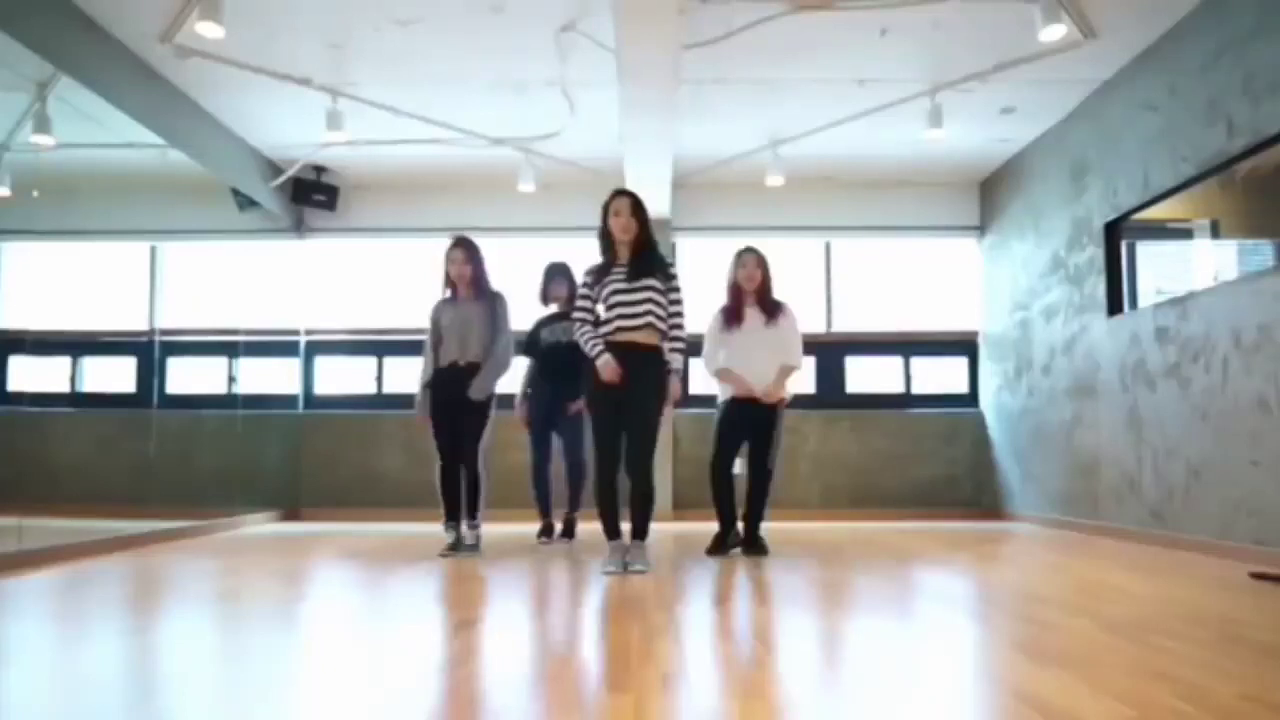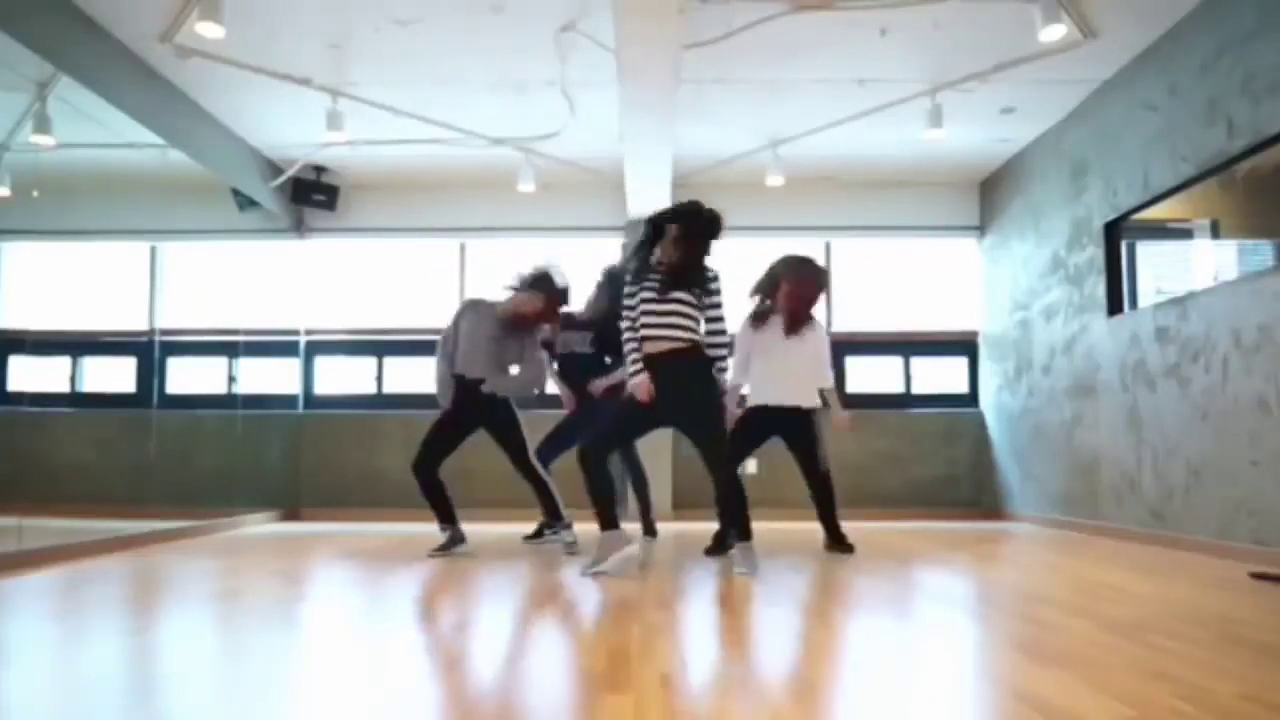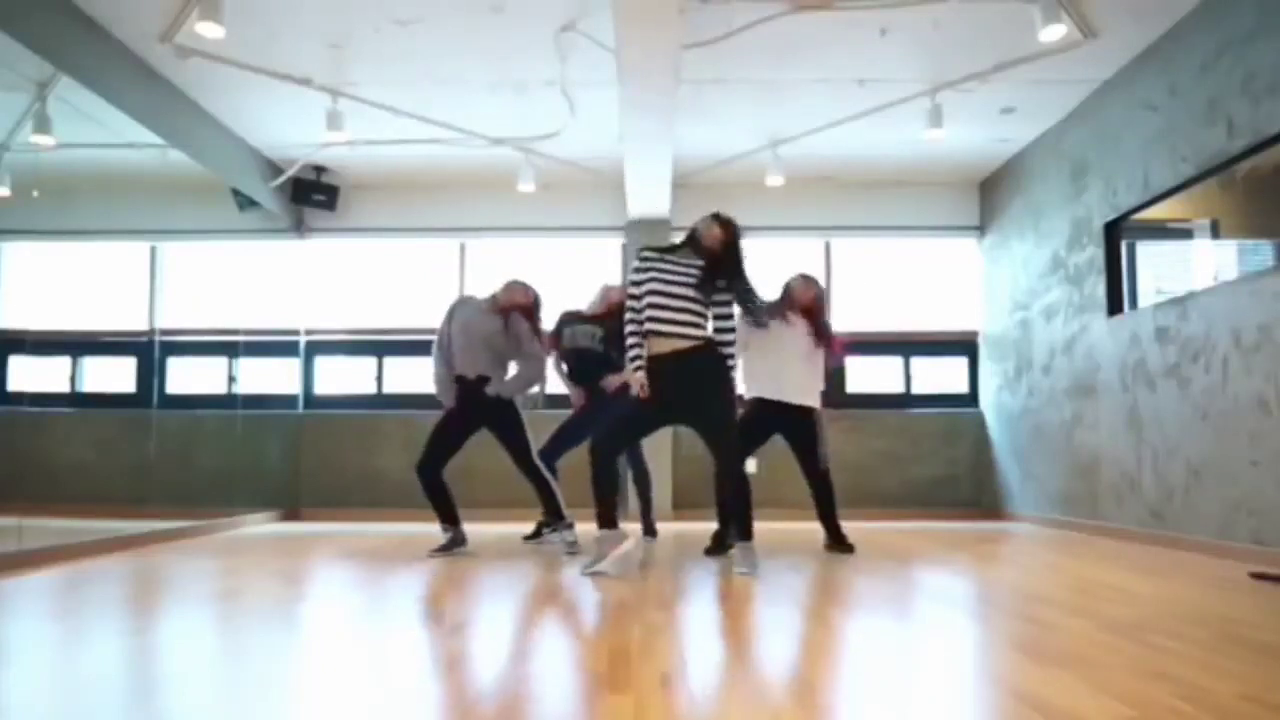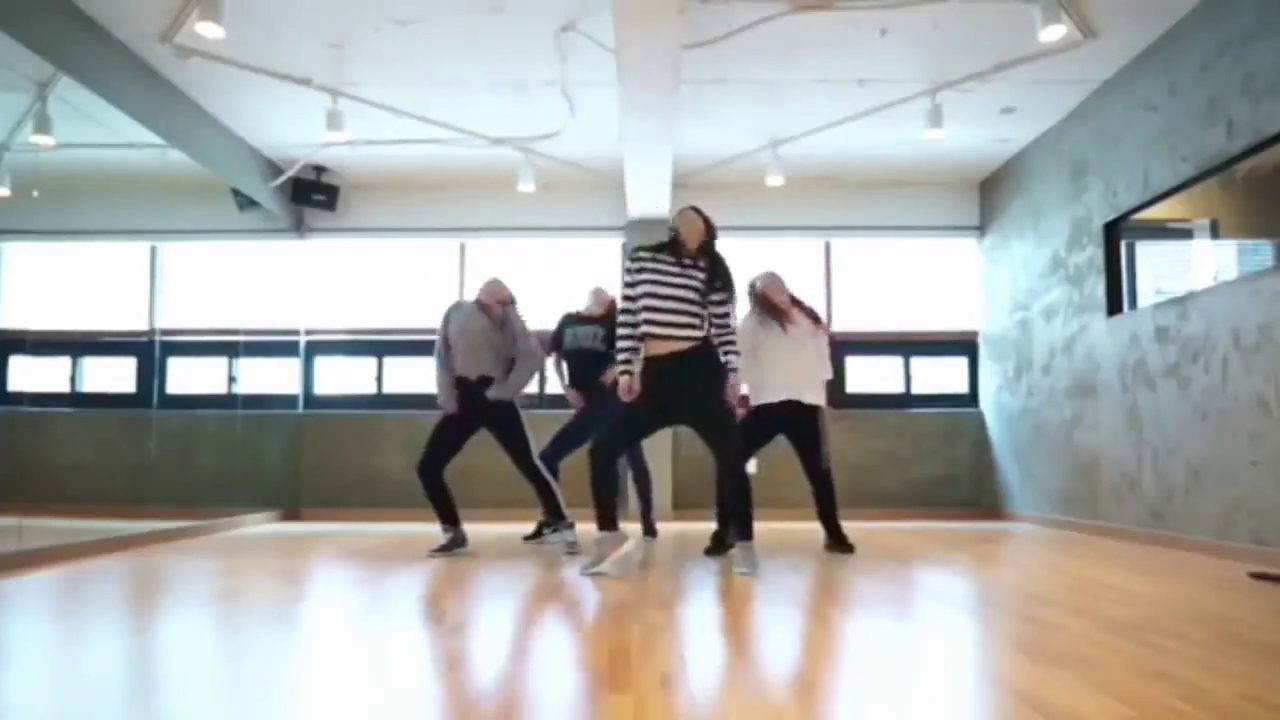
dt=0.5s
person 1, frame 1
left shoulder: (662, 268)
right shoulder: (595, 274)
left elbow: (676, 325)
right elbow: (581, 324)
left wrist: (675, 372)
right wrist: (600, 356)
left hip: (648, 366)
right hip: (609, 367)
left knee: (640, 462)
right knee: (607, 461)
left ankle: (638, 543)
right ankle: (614, 544)
person 1, frame 2
left shoulder: (704, 276)
right shoulder: (637, 275)
left elbow: (717, 333)
right elbow: (628, 329)
left wrist: (720, 383)
right wrist: (636, 374)
left hip: (690, 374)
right hip: (650, 378)
left knee: (720, 462)
right knee: (591, 450)
left ankle: (742, 545)
right ankle: (612, 536)
person 1, frame 3
left shoulder: (716, 274)
right shoulder: (647, 260)
left elbow: (726, 332)
right elbow: (632, 318)
left wrist: (729, 384)
right wrist: (636, 367)
left hip: (703, 370)
right hip: (658, 374)
left knee: (728, 458)
right knee: (603, 445)
left ankle: (744, 545)
right ankle: (609, 536)
person 1, frame 4
left shoulder: (711, 270)
right shoulder: (639, 260)
left elbow: (725, 327)
right elbow: (627, 318)
left wrist: (733, 374)
right wrist: (625, 370)
left hip: (700, 370)
right hip: (655, 376)
left knee: (730, 458)
right knee: (602, 451)
left ankle: (744, 545)
right ankle: (610, 538)
person 2, frame 1
left shoulder: (780, 312)
right shoulder: (724, 315)
left elbow: (793, 354)
right elbow: (710, 359)
left wrist: (777, 385)
right wrist: (736, 381)
left hip: (769, 400)
right hip: (735, 399)
left knee: (761, 467)
right knee: (720, 464)
left ankle: (752, 531)
right ankle: (727, 530)
person 2, frame 2
left shoulder: (813, 328)
right shoulder: (756, 321)
left elbow: (823, 371)
right elbow: (740, 365)
left wrist: (835, 406)
right wrist: (731, 400)
left hip: (800, 409)
right hip: (759, 408)
left knee: (817, 472)
left ankle: (833, 534)
right ankle: (727, 532)
person 2, frame 3
left shoulder: (813, 330)
left elbow: (816, 374)
right elbow: (734, 350)
left wrist: (813, 403)
left hip: (802, 407)
right hip: (763, 403)
left knee: (818, 471)
left ankle: (834, 534)
right ankle: (724, 532)
person 2, frame 4
left shoulder: (812, 320)
right shoulder: (754, 320)
left elbow: (821, 366)
right elbow: (741, 365)
left wrist: (820, 400)
left hip: (805, 407)
right hip: (767, 405)
left knee: (819, 470)
left ankle: (834, 533)
right ankle: (724, 532)
person 3, frame 1
left shoulder: (493, 302)
right shoulder: (441, 308)
left elbow: (503, 348)
right elbow: (430, 352)
left wrist: (483, 383)
right wrist: (424, 393)
left hip: (475, 386)
right hip: (444, 385)
left knee: (470, 455)
right knee: (448, 459)
left ankle: (472, 528)
right ankle: (454, 531)
person 3, frame 2
left shoulder: (523, 332)
right shoulder: (471, 309)
left elbow: (534, 375)
right elbow: (446, 350)
left wrist: (497, 387)
right wrist: (445, 391)
left hip: (492, 401)
right hip: (460, 400)
left knee: (526, 465)
right knee: (423, 465)
left ankle: (563, 530)
right ankle: (452, 533)
person 3, frame 3
left shoulder: (514, 323)
right shoulder: (462, 306)
left elbow: (535, 364)
right elbow: (442, 349)
left wrist: (503, 389)
right wrist: (446, 390)
left hip: (494, 399)
right hip: (463, 399)
left knee: (529, 464)
right knee: (427, 467)
left ankle: (563, 528)
right ankle: (454, 533)
person 3, frame 4
left shoulder: (507, 316)
right shoulder: (456, 312)
left elbow: (530, 356)
right elbow: (442, 357)
left wrist: (507, 391)
right wrist: (447, 396)
left hip: (494, 398)
right hip: (463, 398)
left knee: (529, 465)
right knee: (428, 467)
left ankle: (564, 528)
right ankle: (454, 533)
person 4, frame 1
right shoulder: (541, 325)
right elbow: (533, 363)
left wrist: (586, 395)
right wrist: (522, 397)
left hip: (570, 399)
right hip: (541, 399)
left knee: (574, 455)
right knee: (540, 460)
left ankle: (570, 517)
right ankle: (546, 521)
person 4, frame 2
left shoulder: (608, 328)
right shoulder: (561, 322)
right elbow: (548, 360)
left wrist: (606, 381)
right wrist: (563, 388)
left hip: (608, 402)
right hip: (583, 406)
left knee: (628, 460)
right knee: (541, 456)
left ankle: (647, 520)
right ankle: (552, 522)
person 4, frame 3
left shoulder: (616, 325)
right shoulder: (568, 320)
right elbow: (556, 357)
left wrist: (621, 376)
right wrist: (570, 386)
left hip: (616, 400)
right hip: (589, 403)
left knee: (635, 459)
right knee: (546, 456)
left ankle: (647, 520)
right ankle: (550, 520)
person 4, frame 4
left shoulder: (614, 323)
right shoulder: (568, 322)
right elbow: (556, 360)
right wrist: (567, 390)
left hip: (615, 402)
right hip: (588, 406)
left knee: (636, 461)
right knee: (547, 458)
left ankle: (647, 521)
right ankle: (551, 521)
